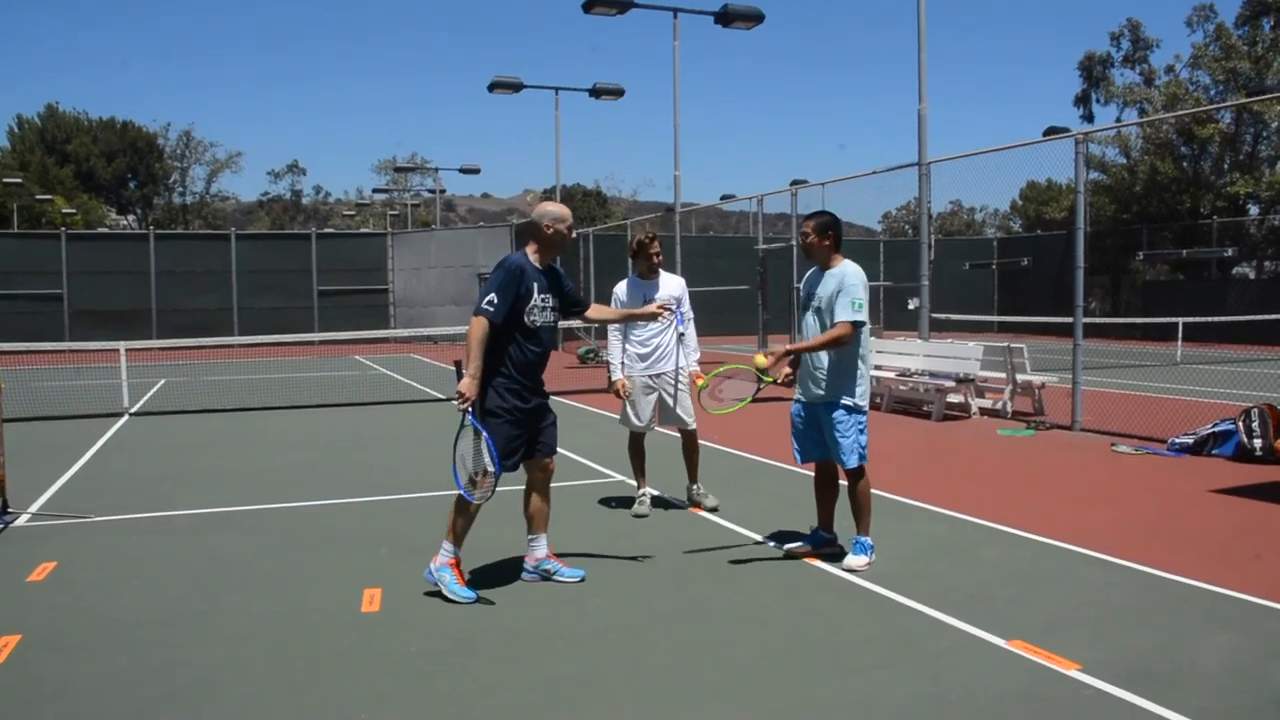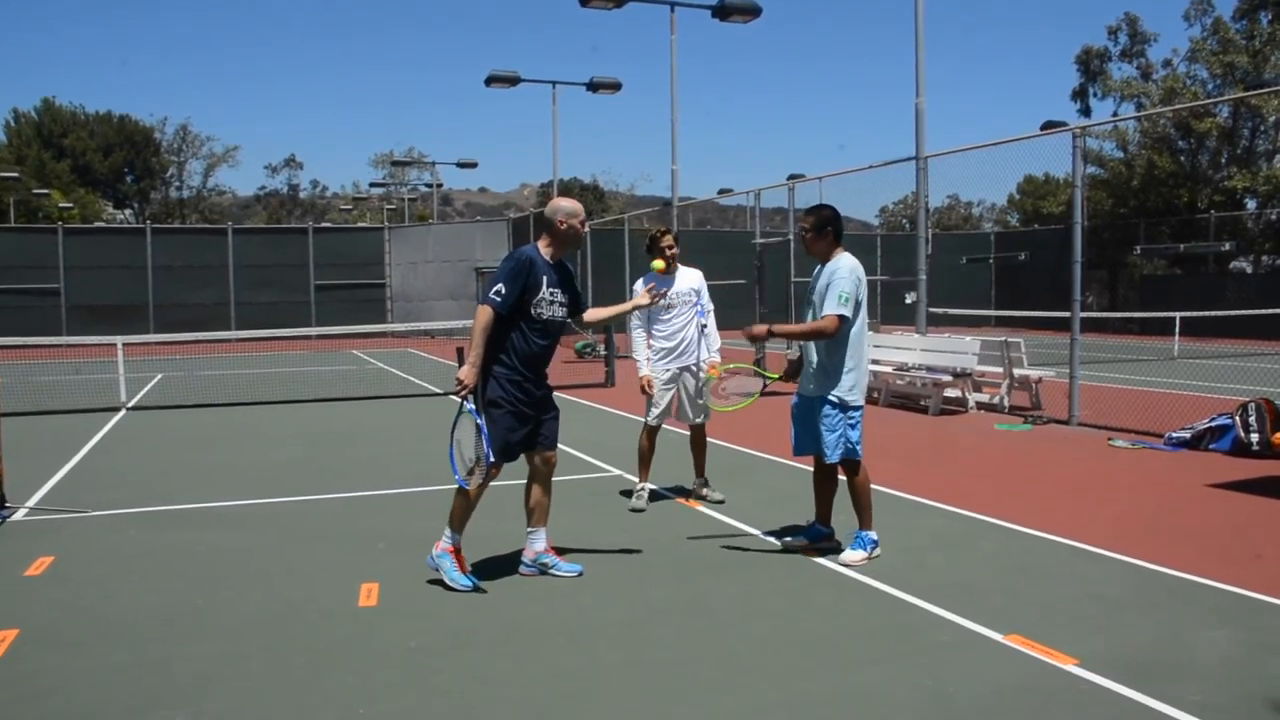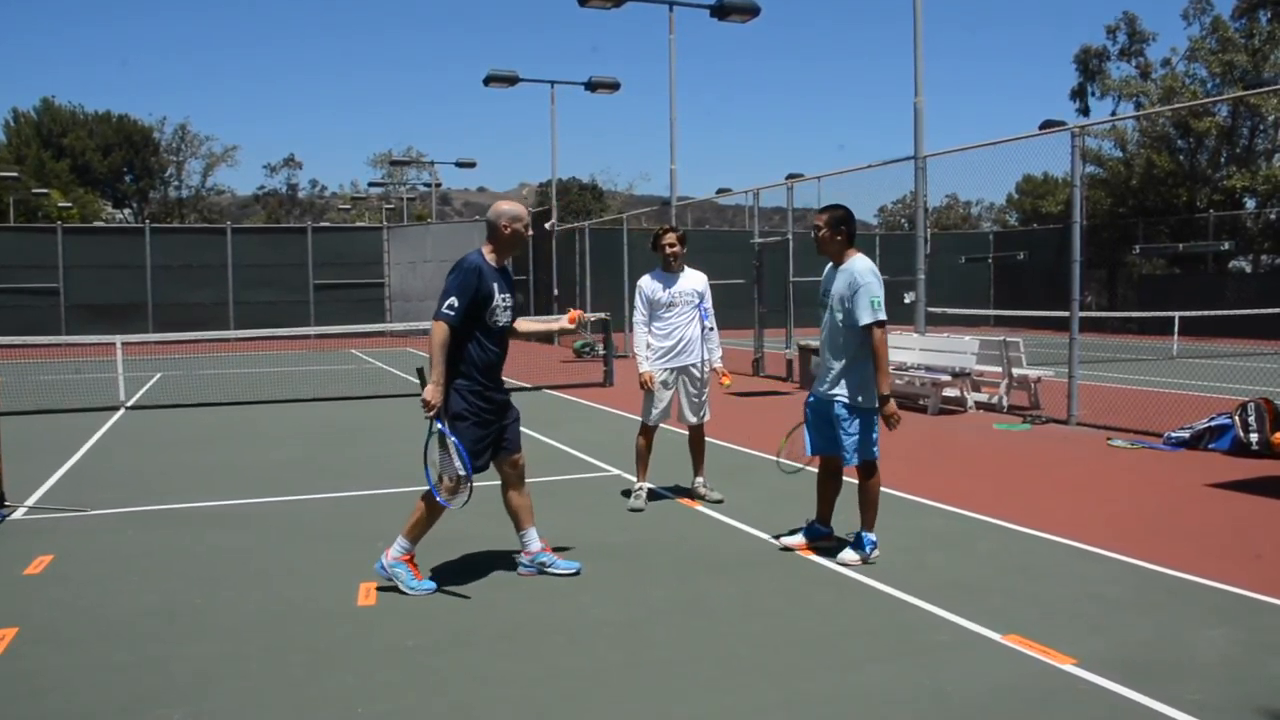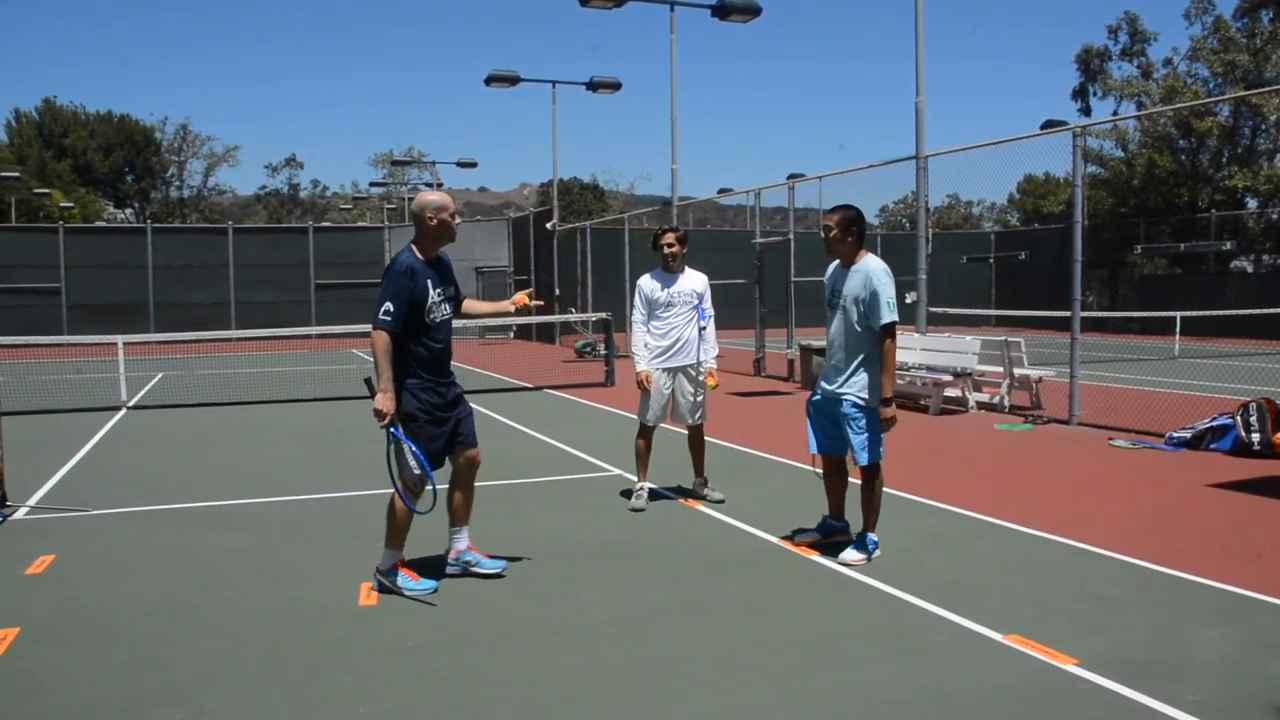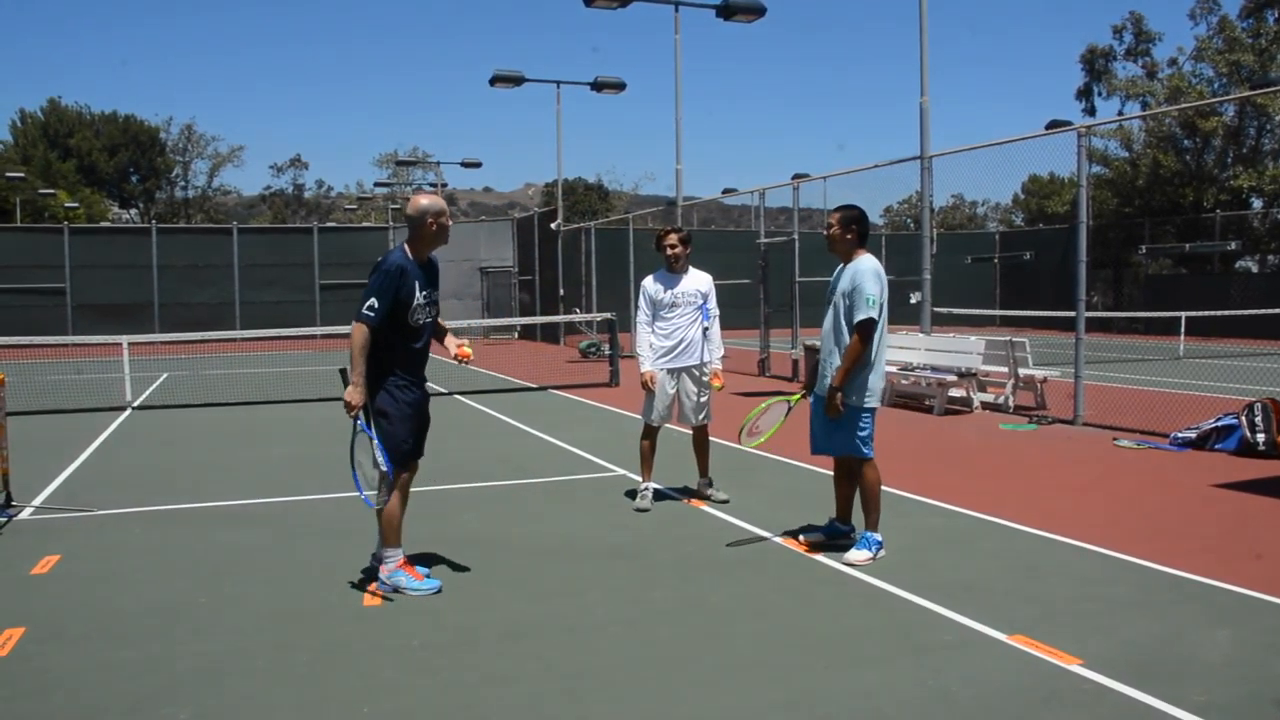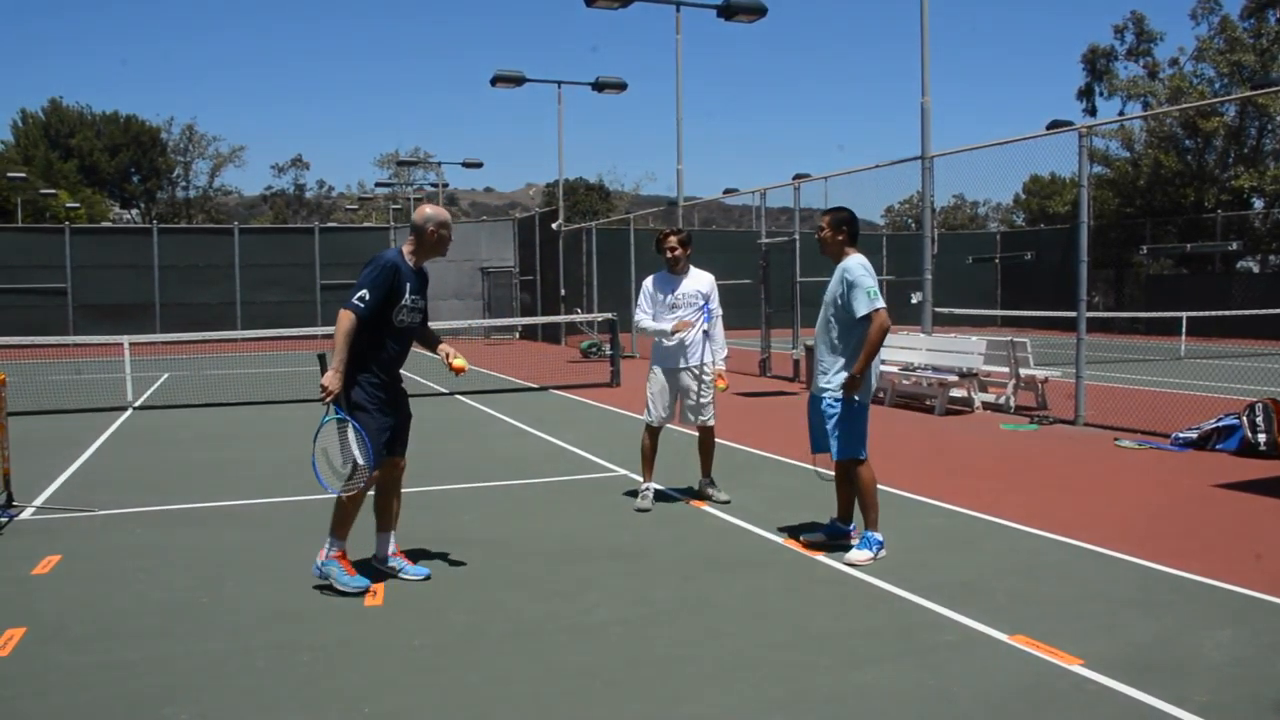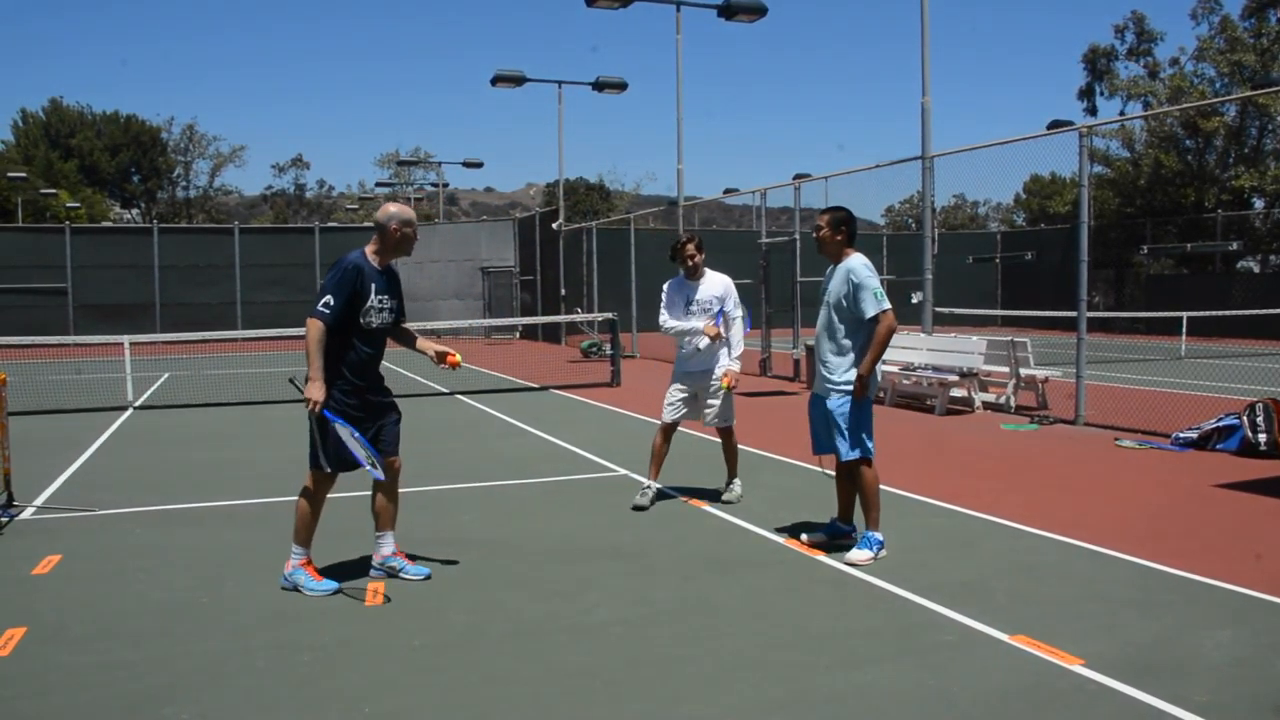
dt=0.4s
person 1, frame 1
left shoulder: (554, 276)
right shoulder: (512, 268)
left elbow: (587, 310)
right elbow: (481, 319)
left wrist: (638, 313)
right wrist: (471, 376)
left hip: (533, 393)
right hip: (500, 393)
left knee: (542, 469)
left ankle: (537, 558)
right ankle: (445, 562)
person 1, frame 2
left shoulder: (564, 271)
right shoulder: (522, 261)
left elbow: (581, 314)
right elbow: (487, 309)
left wrist: (633, 304)
right wrist: (471, 364)
left hip: (536, 386)
right hip: (503, 383)
left knee: (543, 463)
right knee: (488, 466)
left ankle: (536, 553)
right ankle: (446, 550)
person 1, frame 3
left shoulder: (503, 273)
right shoulder: (469, 270)
right elbow: (441, 325)
left wrist: (554, 326)
right wrist: (436, 383)
left hip: (493, 391)
right hip: (464, 394)
left knee: (514, 467)
left ankle: (534, 552)
right ankle: (396, 558)
person 1, frame 4
left shoulder: (441, 261)
right shoulder: (404, 268)
left elbow: (457, 303)
right elbow: (381, 330)
left wrist: (504, 307)
right wrist: (385, 391)
left hip: (445, 384)
right hip: (415, 391)
left knee: (468, 459)
right knee: (414, 478)
left ankle: (460, 550)
right ankle: (391, 567)
person 1, frame 5
left shoulder: (431, 265)
right shoulder: (394, 267)
right elbow: (363, 325)
left wrist: (447, 338)
right wrist: (357, 383)
left hip: (414, 385)
right hip: (389, 388)
left knee: (406, 472)
right knee: (395, 475)
left ankle: (385, 552)
right ankle: (393, 568)
person 1, frame 6
left shoulder: (420, 274)
right shoulder: (387, 265)
right elbow: (349, 314)
left wrist: (442, 348)
right wrist: (336, 370)
left hip: (389, 384)
right hip: (361, 384)
left knee: (394, 467)
left ankle: (386, 554)
right ankle: (332, 556)
person 1, frame 7
left shoulder: (391, 276)
right shoulder: (349, 268)
right elbow: (316, 322)
left wrist: (429, 347)
right wrist: (315, 380)
left hip: (372, 388)
right hip: (336, 391)
left knee: (390, 466)
right knee: (322, 476)
left ankle: (386, 555)
right ankle: (297, 565)
person 2, frame 1
left shoulder: (850, 276)
right shoulder: (811, 277)
left elbow: (842, 333)
left wrist: (791, 349)
right wrist: (794, 364)
left hip: (843, 395)
right hip: (809, 392)
left knee: (853, 467)
right knee: (821, 466)
left ankle: (863, 541)
right ankle: (824, 534)
person 2, frame 2
left shoulder: (845, 270)
right shoulder: (823, 269)
left elbow: (828, 327)
left wrist: (771, 331)
right wrist: (799, 361)
left hip: (837, 388)
right hip: (813, 386)
left knee: (848, 460)
right knee: (821, 460)
left ankle: (867, 536)
right ankle: (821, 529)
person 2, frame 3
left shoulder: (862, 273)
right shoulder: (830, 270)
left elbow: (877, 333)
left wrist: (885, 393)
left hip: (854, 391)
right hip: (825, 387)
left knee: (863, 462)
right knee: (826, 459)
left ankle: (866, 538)
right ankle: (820, 528)
person 2, frame 4
left shoulder: (875, 272)
right shoulder: (833, 271)
left elbow: (887, 338)
left wrist: (886, 397)
left hip: (862, 391)
right hip: (829, 386)
left knee: (867, 462)
right knee: (830, 457)
left ankle: (868, 538)
right ankle: (835, 523)
person 2, frame 5
left shoulder: (866, 270)
right shoulder: (843, 270)
left elbow: (863, 336)
left wrist: (837, 384)
right wrist: (816, 375)
left hip: (853, 389)
right hip: (831, 385)
left knee: (861, 459)
right knee: (840, 458)
left ankle: (872, 537)
right ankle: (842, 525)
person 2, frame 6
left shoulder: (855, 268)
right shoulder: (841, 269)
left elbow: (881, 322)
left wrist: (856, 374)
left hip: (844, 387)
right hip: (826, 385)
left knee: (855, 458)
right knee: (840, 458)
left ankle: (872, 536)
right ankle: (843, 525)
person 2, frame 7
left shoulder: (857, 269)
right shoulder: (833, 271)
left elbow: (887, 322)
left wrist: (864, 374)
left hip: (848, 387)
right hip: (826, 384)
left knee: (859, 458)
right knee: (841, 458)
left ankle: (873, 536)
right ankle: (843, 524)
person 3, frame 1
left shoulder: (676, 283)
right shoulder: (622, 290)
left elbow: (687, 325)
right elbow: (615, 333)
left wrist: (693, 363)
right wrist: (616, 373)
left hip: (675, 369)
right hip: (638, 372)
left knee: (688, 429)
right knee: (637, 432)
left ankle: (695, 490)
right ankle: (642, 492)
person 3, frame 2
left shoulder: (695, 277)
right shoulder: (643, 286)
left elbow: (708, 317)
right elbow: (638, 330)
left wrist: (714, 354)
right wrist: (643, 370)
left hip: (695, 362)
right hip: (661, 366)
left knee: (698, 424)
right knee: (651, 426)
left ankle: (700, 483)
right ankle: (642, 487)
person 3, frame 3
left shoulder: (699, 280)
right shoulder: (646, 283)
left elbow: (709, 322)
right elbow: (640, 326)
left wrist: (716, 360)
right wrist: (642, 366)
left hip: (694, 363)
right hip: (659, 366)
left knee: (696, 425)
right knee: (648, 426)
left ankle: (699, 483)
right ankle: (640, 486)
person 3, frame 4
left shoulder: (699, 280)
right shoulder: (646, 283)
left elbow: (707, 322)
right elbow: (638, 325)
left wrist: (710, 361)
right wrist: (640, 365)
left hip: (691, 364)
right hip: (656, 365)
left knee: (696, 425)
right knee: (647, 425)
left ankle: (700, 482)
right ankle: (641, 486)
person 3, frame 5
left shoulder: (704, 280)
right shoulder: (650, 284)
left elbow: (712, 323)
right elbow: (643, 326)
left wrist: (716, 361)
right wrist: (644, 365)
left hip: (696, 364)
right hip: (660, 366)
left knee: (700, 425)
right knee: (651, 426)
left ankle: (704, 483)
right ankle: (645, 486)
person 3, frame 6
left shoulder: (706, 280)
right shoulder: (652, 283)
left elbow: (715, 323)
right elbow: (640, 322)
left wrist: (720, 362)
right wrist: (669, 327)
left hip: (699, 366)
right hip: (663, 367)
left knee: (706, 426)
right knee: (653, 426)
left ankle: (706, 482)
right ankle: (647, 486)
person 3, frame 7
left shoulder: (722, 283)
right shoulder: (671, 288)
left elbow: (736, 324)
right elbow: (666, 324)
left wrist: (733, 364)
right wrist: (700, 326)
left hip: (715, 369)
right hip: (684, 369)
left knee: (723, 427)
right knee: (667, 424)
left ankle: (733, 482)
right ankle: (650, 486)
